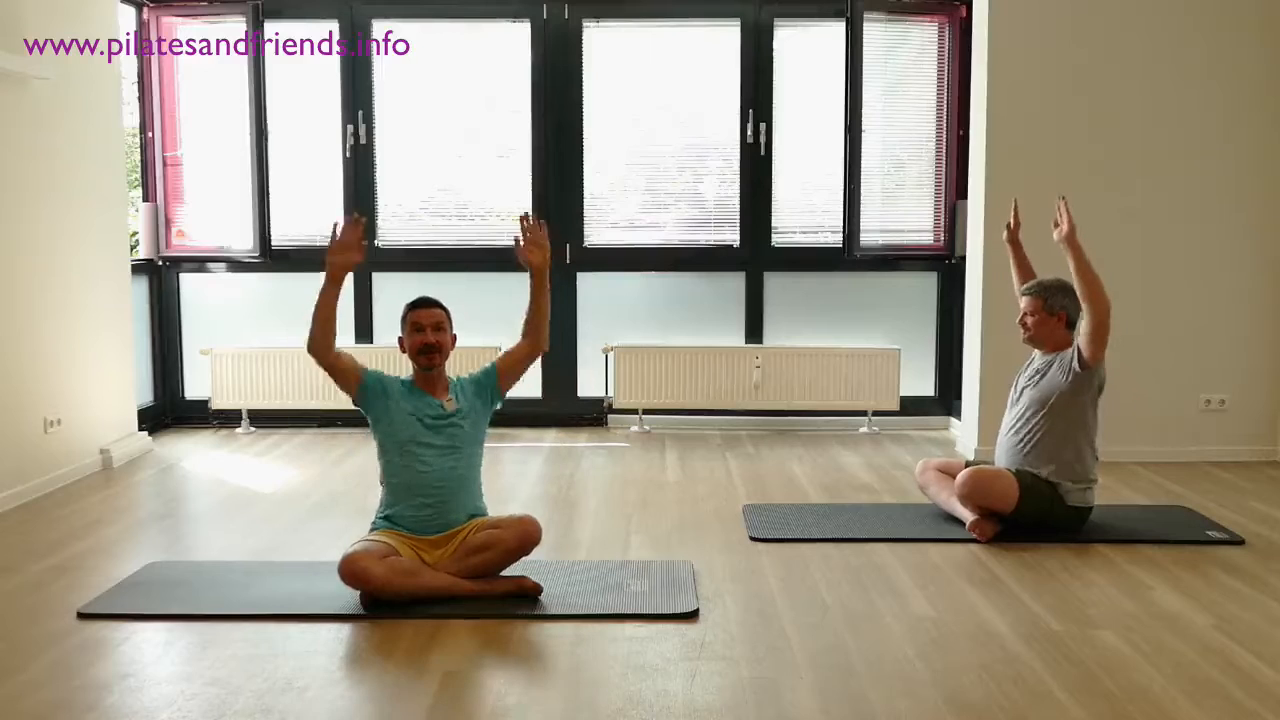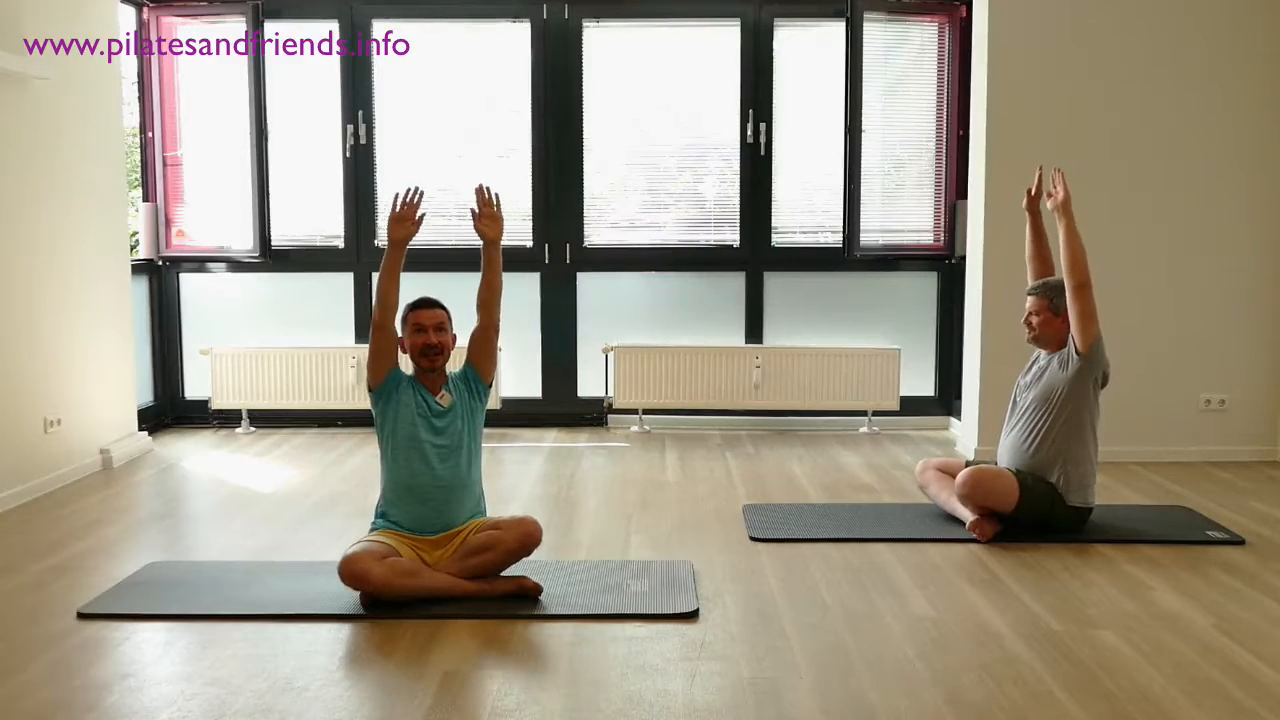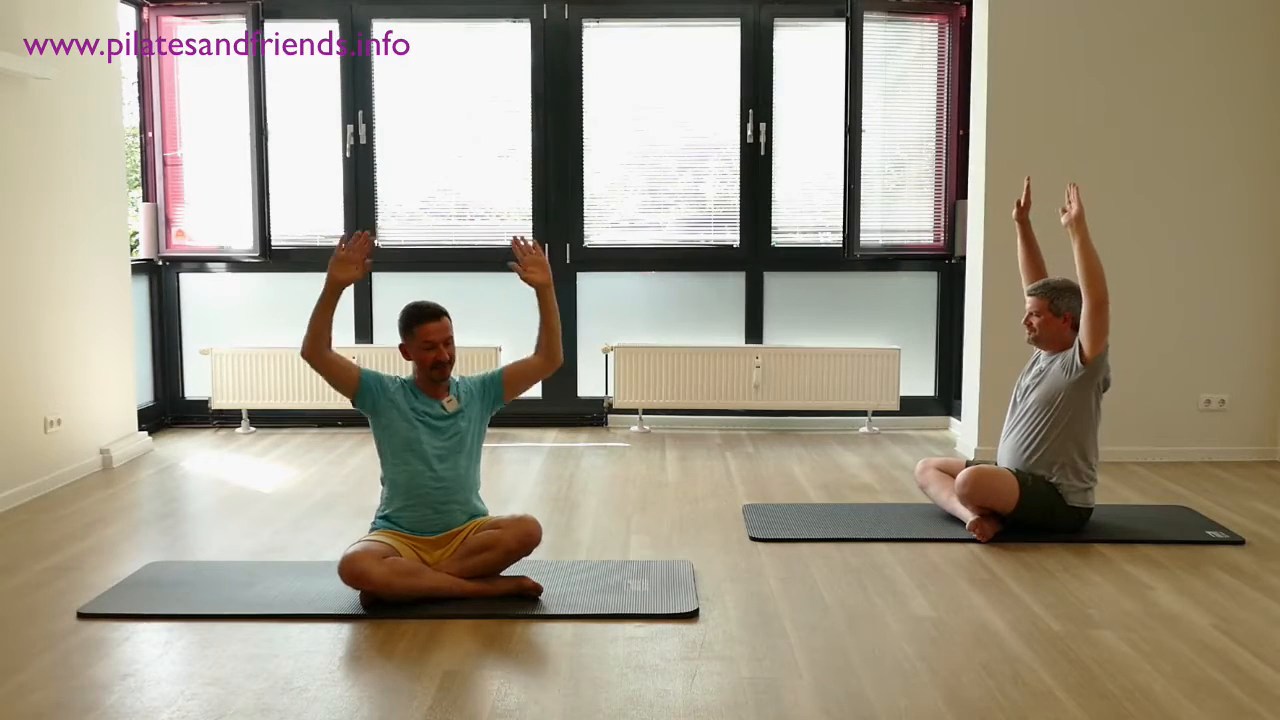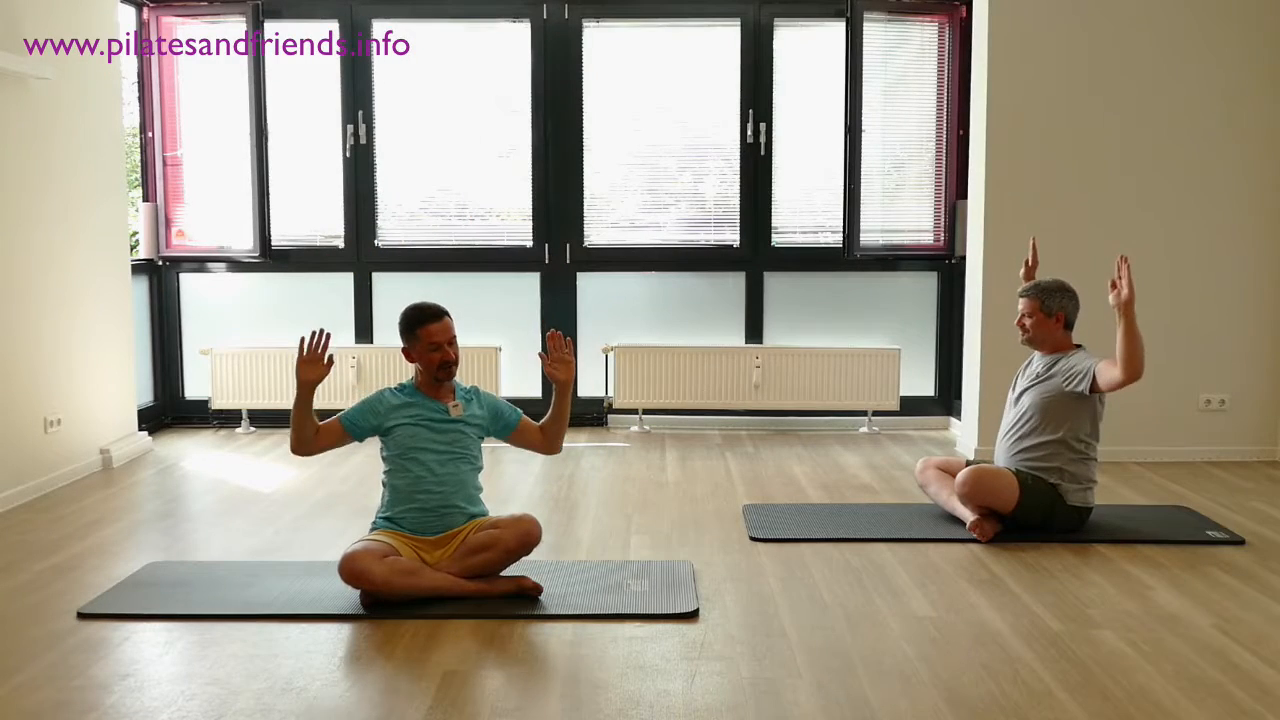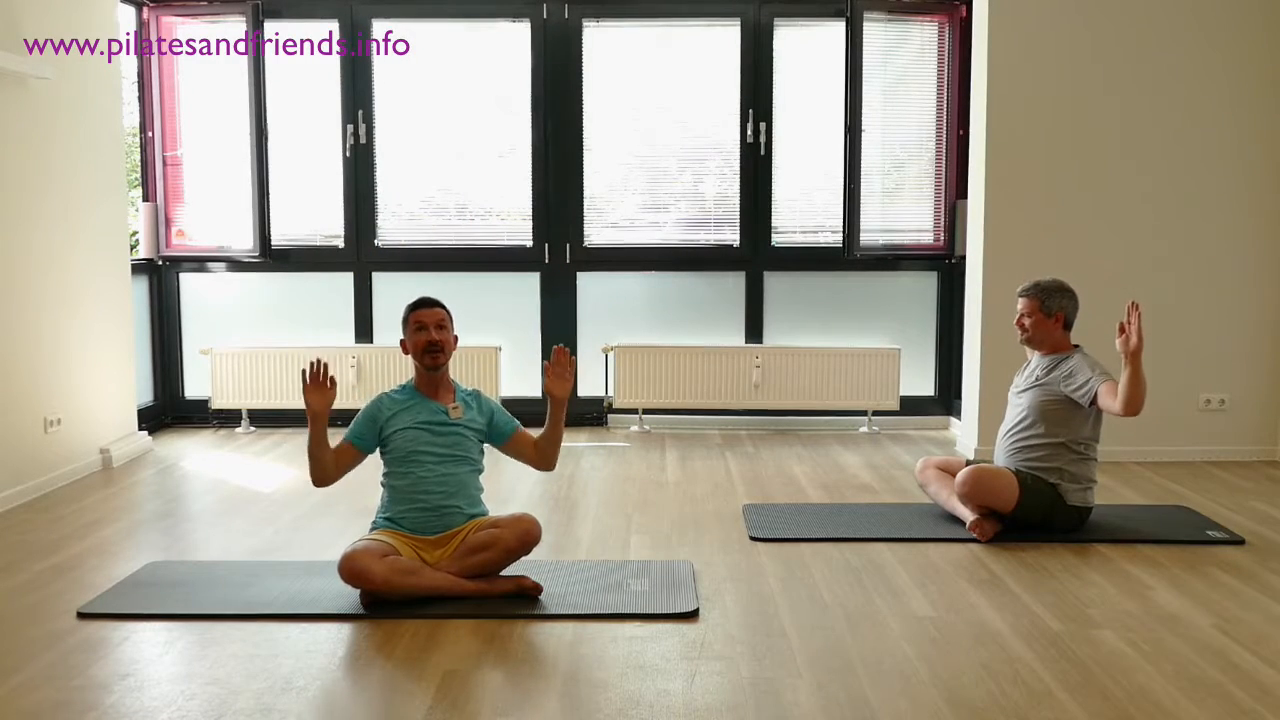
dt=0.7s
person 1, frame 1
left shoulder: (477, 393)
right shoulder: (384, 396)
left elbow: (534, 344)
right elbow: (321, 347)
left wrist: (538, 272)
right wrist: (335, 275)
left hip: (465, 534)
right hip: (398, 537)
left knee: (526, 530)
right knee: (354, 567)
left ankle: (402, 582)
right ankle: (493, 585)
person 1, frame 2
left shoulder: (470, 389)
right shoulder: (391, 392)
left elbow: (489, 321)
right elbow: (381, 322)
left wrist: (491, 245)
right wrist: (396, 247)
left hip: (467, 533)
right hip: (398, 537)
left knee: (527, 531)
right knee: (354, 567)
left ankle: (404, 583)
right ankle: (494, 586)
person 1, frame 3
left shoulder: (478, 392)
right shoulder: (384, 395)
left elbow: (548, 360)
right elbow: (314, 354)
left wrist: (543, 291)
right wrist: (337, 289)
left hip: (467, 533)
right hip: (399, 538)
left knee: (526, 531)
right knee: (354, 568)
left ankle: (403, 580)
right ankle: (491, 588)
person 1, frame 4
left shoulder: (482, 403)
right shoulder: (385, 405)
left elbow: (549, 443)
right elbow: (304, 445)
left wrist: (562, 387)
right wrist: (306, 388)
left hip: (467, 533)
right hip: (399, 537)
left knee: (526, 529)
right knee: (355, 566)
left ankle: (401, 583)
right ankle: (492, 586)
person 1, frame 5
left shoulder: (481, 407)
right shoulder: (385, 408)
left elbow: (545, 460)
right elbow: (323, 476)
left wrist: (558, 404)
right wrist: (318, 418)
left hip: (468, 534)
right hip: (400, 537)
left knee: (526, 529)
right knee: (354, 565)
left ankle: (403, 583)
right ankle: (491, 587)
person 2, frame 1
left shoulder: (1079, 366)
right shoulder: (1042, 354)
left elbow: (1099, 312)
right elbow: (1032, 295)
left wrist: (1070, 244)
right wrist: (1013, 245)
left hip: (1059, 500)
right hip: (1016, 479)
left knee: (971, 482)
right knee: (927, 469)
left ankle: (983, 516)
right ankle: (979, 516)
person 2, frame 2
left shoulder: (1081, 360)
right shoulder: (1045, 351)
left elbow: (1078, 285)
right elbow: (1041, 279)
left wrist: (1064, 214)
right wrist: (1032, 215)
left hip: (1059, 501)
right hip: (1017, 480)
left knee: (970, 481)
right knee: (928, 469)
left ankle: (989, 514)
right ankle: (979, 516)
person 2, frame 3
left shoulder: (1082, 363)
right shoulder: (1045, 352)
left elbow: (1097, 303)
right elbow: (1035, 284)
left wrist: (1077, 230)
right wrist: (1022, 224)
left hip: (1059, 501)
right hip: (1015, 479)
left knee: (970, 481)
right knee: (927, 469)
left ankle: (987, 515)
right ankle: (978, 516)
person 2, frame 4
left shoulder: (1078, 367)
right shoulder: (1040, 355)
left elbow: (1128, 371)
right elbow: (1036, 324)
left wrist: (1124, 310)
right wrist: (1029, 281)
left hip: (1058, 500)
right hip: (1015, 479)
left knee: (970, 481)
right knee: (927, 468)
left ankle: (991, 515)
right ankle: (976, 515)
person 2, frame 5
left shoulder: (1079, 370)
right shoulder: (1039, 359)
left elbow: (1128, 406)
left wrist: (1131, 356)
left hip: (1059, 499)
right hip: (1015, 477)
left knee: (970, 481)
right knee: (927, 467)
left ankle: (988, 517)
right ankle: (977, 516)
